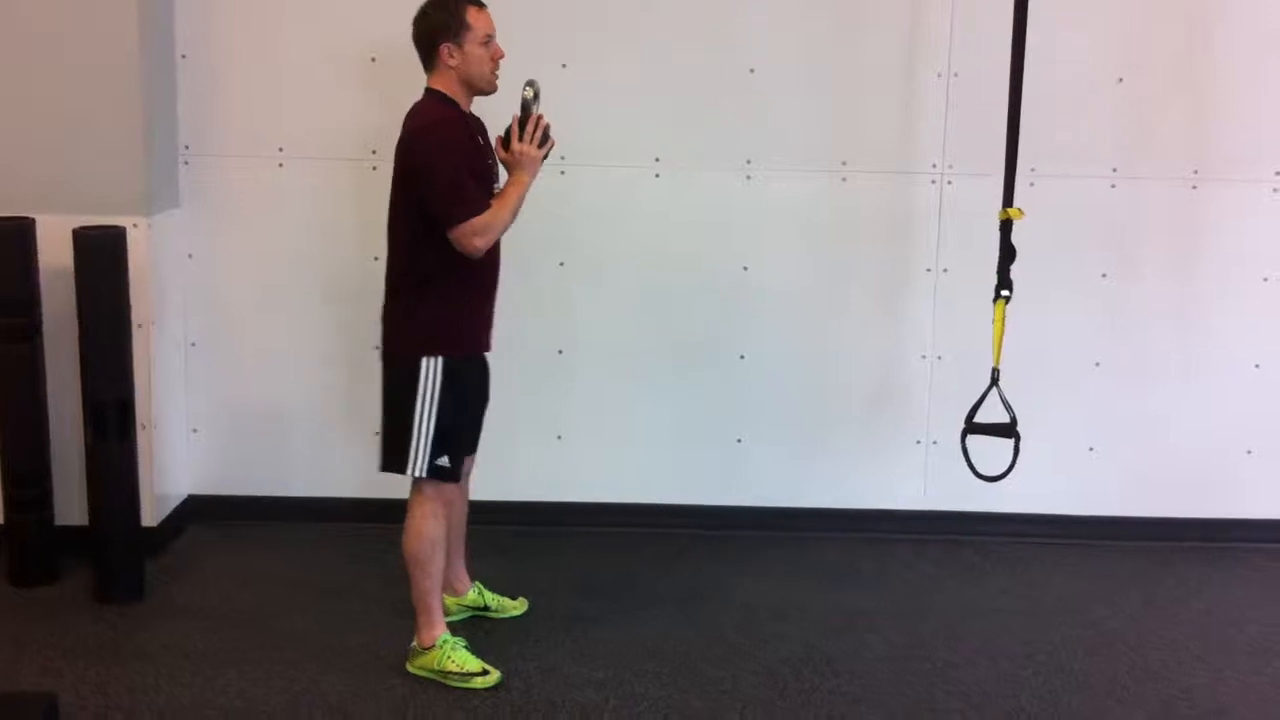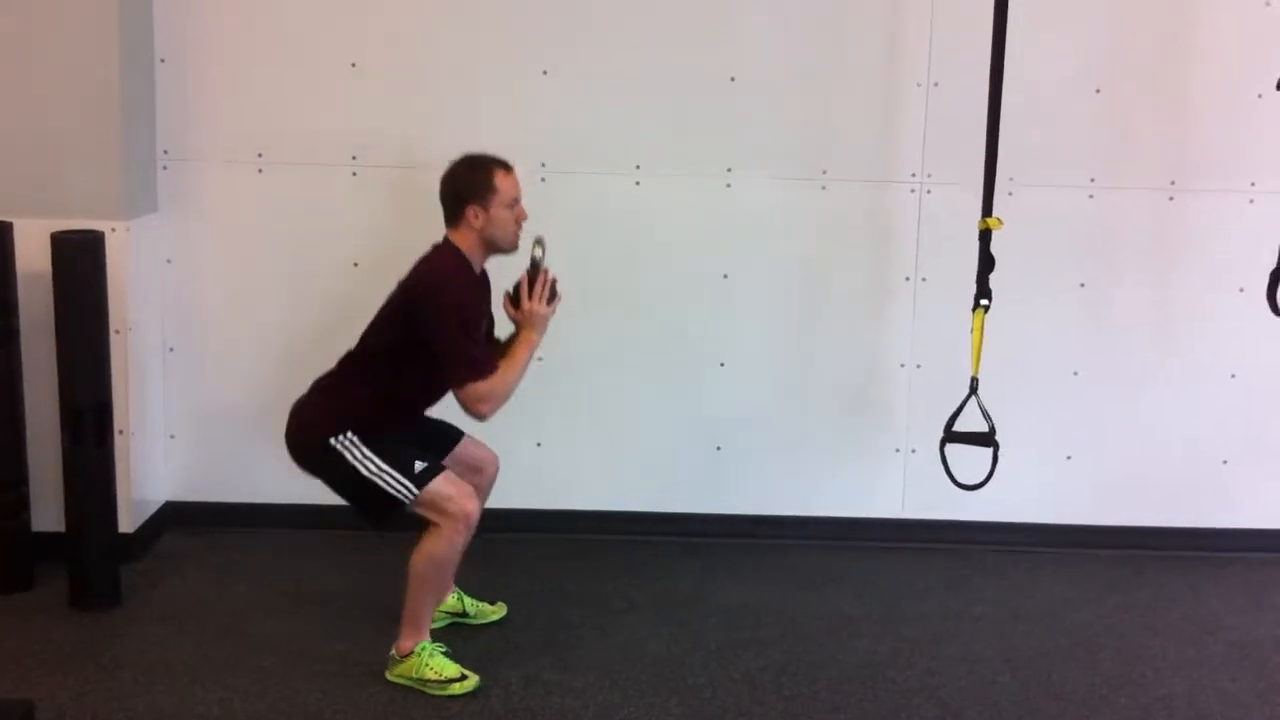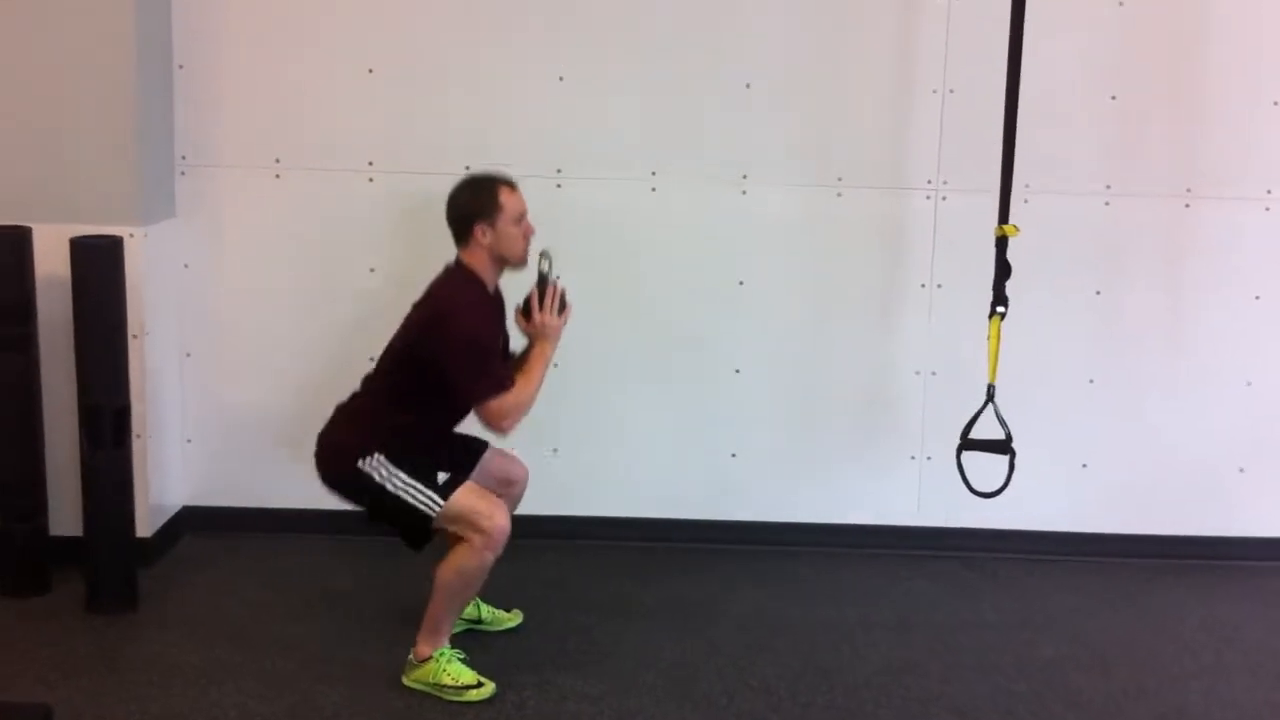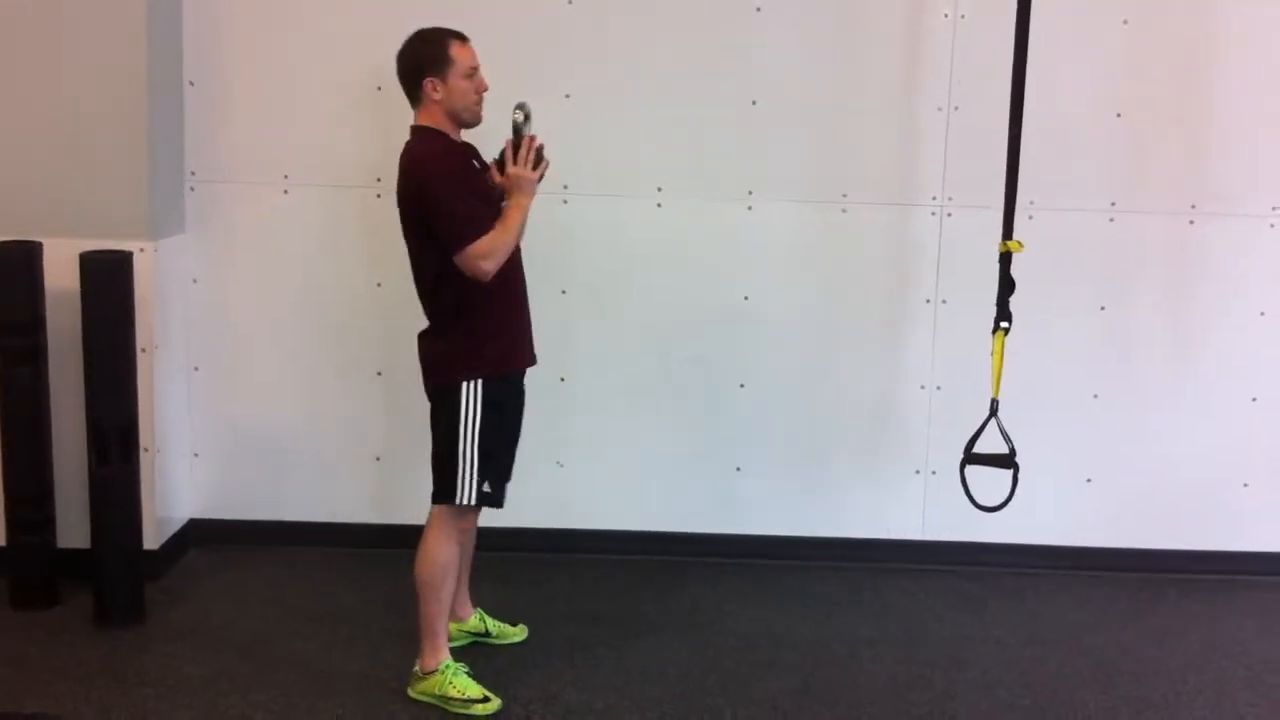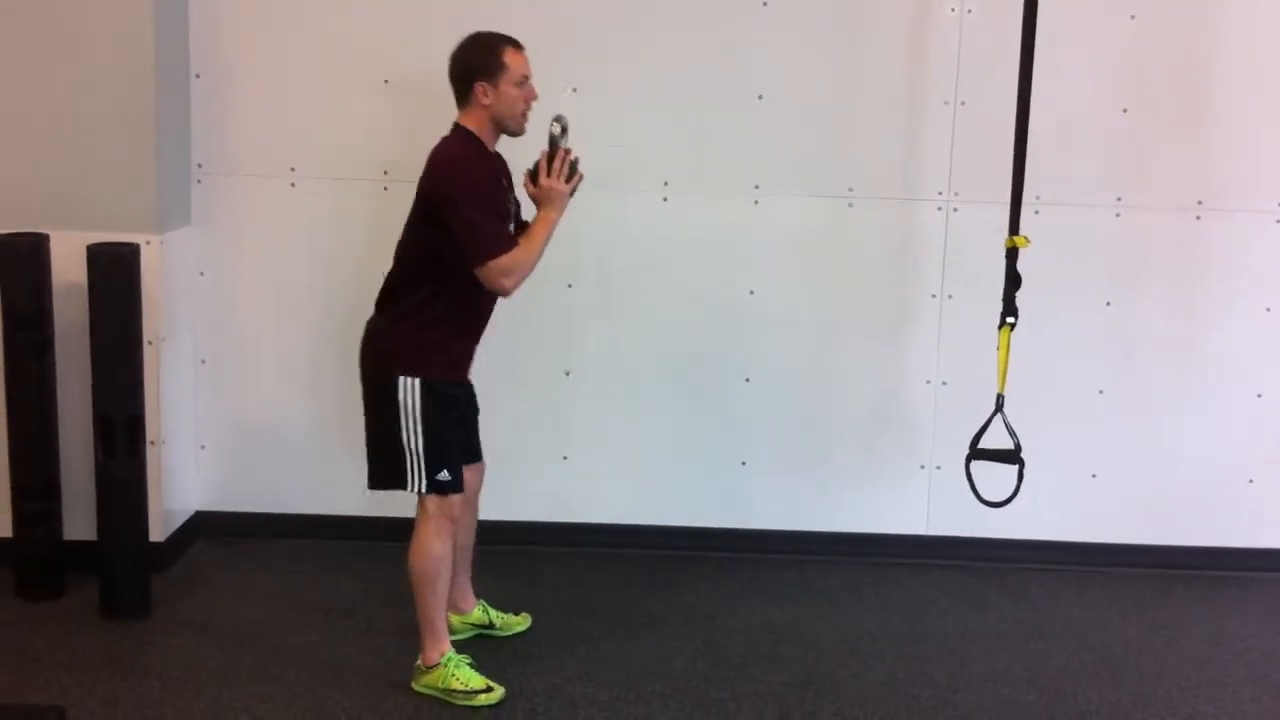
dt=1s
person 1, frame 1
left shoulder: (460, 123)
right shoulder: (435, 128)
left elbow: (477, 223)
right elbow: (474, 236)
left wrist: (514, 168)
right wrist: (524, 172)
left hip: (457, 334)
right hip: (430, 339)
left knee: (456, 469)
right knee: (434, 484)
left ankle: (458, 590)
right ankle: (430, 642)
person 1, frame 2
left shoulder: (466, 274)
right shoulder: (445, 285)
left elbow: (485, 370)
right elbow: (483, 400)
left wrist: (522, 328)
right wrist: (533, 332)
left hip: (378, 415)
right hip: (333, 430)
left knee: (482, 466)
right knee: (459, 507)
left ankle: (439, 595)
right ankle: (409, 651)
person 1, frame 3
left shoulder: (479, 290)
right shoulder: (460, 307)
left elbow: (497, 382)
right elbow: (502, 414)
left wrist: (532, 341)
right wrist: (546, 344)
left hip: (407, 434)
right hip: (362, 450)
left knee: (511, 477)
right knee: (487, 522)
left ankle: (457, 602)
right ankle: (426, 657)
person 1, frame 4
left shoulder: (454, 154)
right shoulder: (431, 161)
left elbow: (486, 241)
right elbow: (483, 259)
left wrist: (510, 189)
right wrist: (522, 195)
left hip: (491, 356)
right hip: (469, 362)
left knee: (468, 501)
right knee: (453, 507)
left ankle: (460, 615)
person 1, frame 5
left shoulder: (485, 163)
right shoulder: (460, 166)
left elbow: (507, 253)
right elbow: (503, 276)
left wrist: (541, 208)
right wrist: (551, 210)
left hip: (440, 359)
right hip: (408, 363)
left knee: (467, 483)
right knee: (442, 503)
left ankle: (463, 608)
right ankle: (434, 660)
